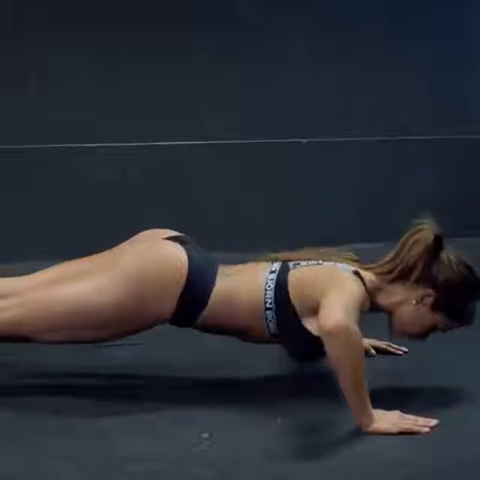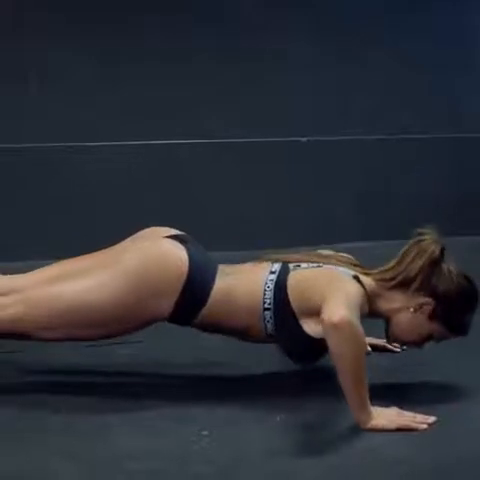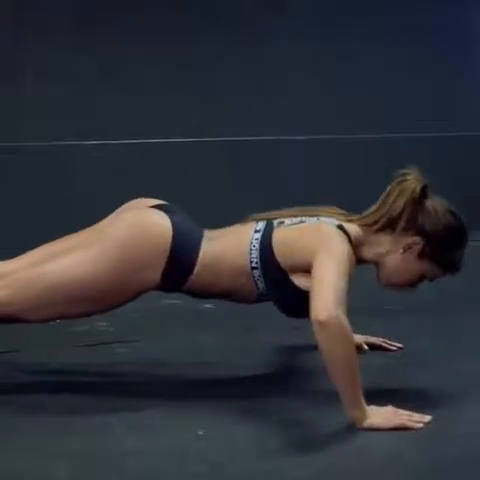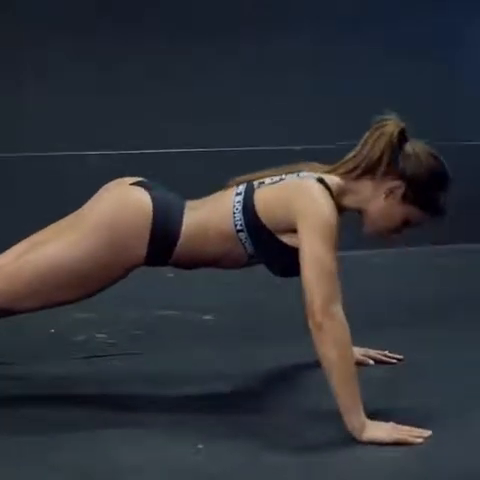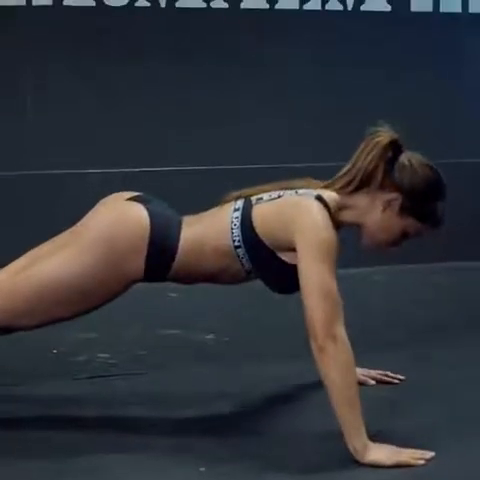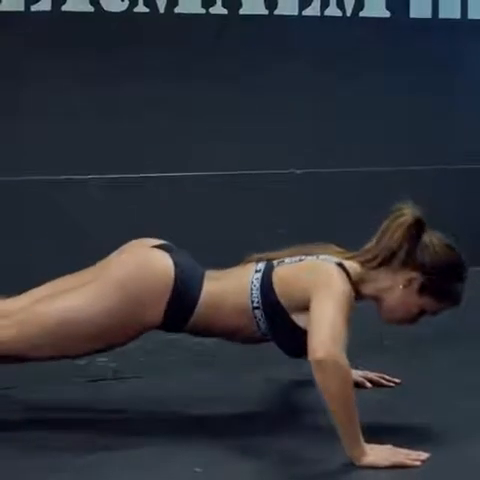
dt=0.7s
person 1, frame 1
left shoulder: (352, 268)
right shoulder: (352, 287)
right elbow: (334, 326)
left wrist: (347, 338)
right wrist: (367, 418)
left hip: (168, 252)
right hip: (163, 281)
person 1, frame 2
left shoulder: (351, 272)
right shoulder: (351, 292)
right elbow: (338, 321)
left wrist: (349, 339)
right wrist: (365, 414)
left hip: (169, 252)
right hip: (164, 281)
person 1, frame 3
left shoulder: (341, 228)
right shoulder: (337, 246)
right elbow: (325, 319)
left wrist: (339, 338)
right wrist: (360, 414)
left hip: (156, 226)
right hip: (151, 248)
person 1, frame 4
left shoulder: (321, 188)
right shoulder: (318, 206)
right elbow: (323, 315)
left wrist: (337, 347)
right wrist: (359, 425)
left hip: (139, 205)
right hip: (133, 226)
person 1, frame 5
left shoulder: (319, 205)
right shoulder: (316, 222)
right elbow: (326, 335)
left wrist: (340, 367)
right wrist: (362, 447)
left hip: (136, 220)
right hip: (129, 240)
person 1, frame 6
left shoulder: (340, 267)
right shoulder: (336, 283)
right elbow: (323, 358)
left wrist: (340, 374)
right wrist: (360, 452)
left hip: (156, 265)
right hip: (151, 288)
